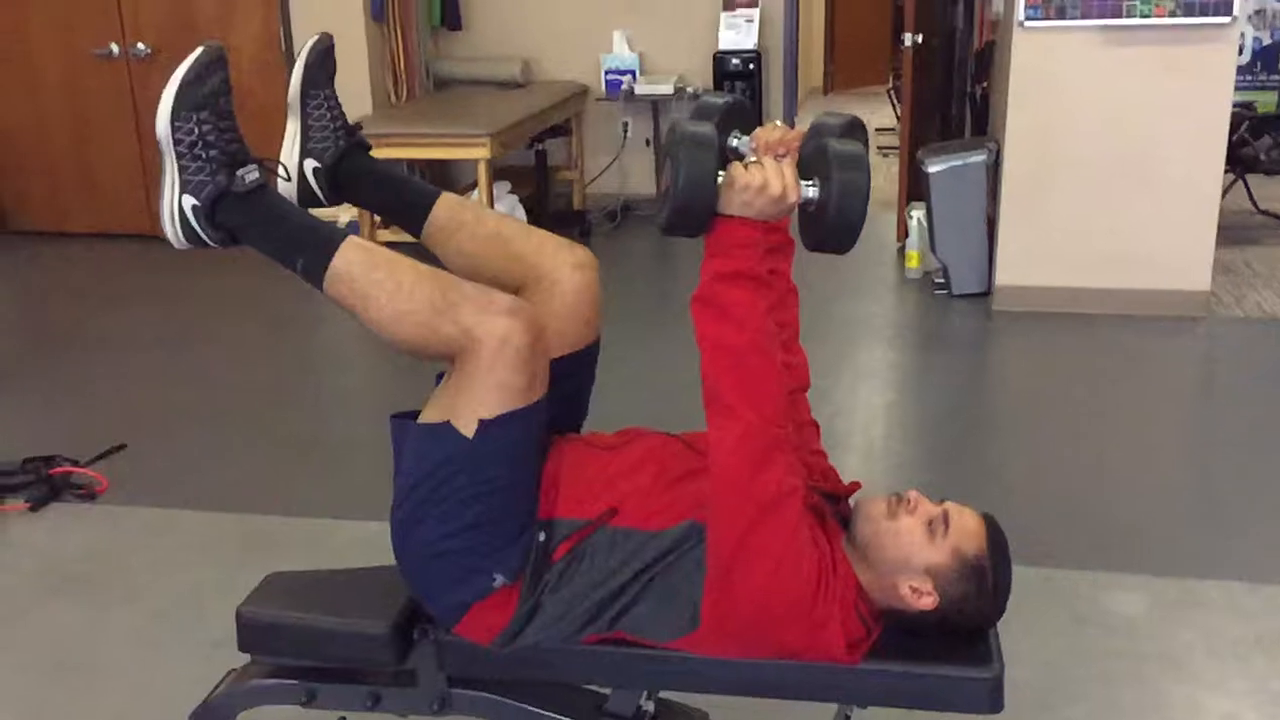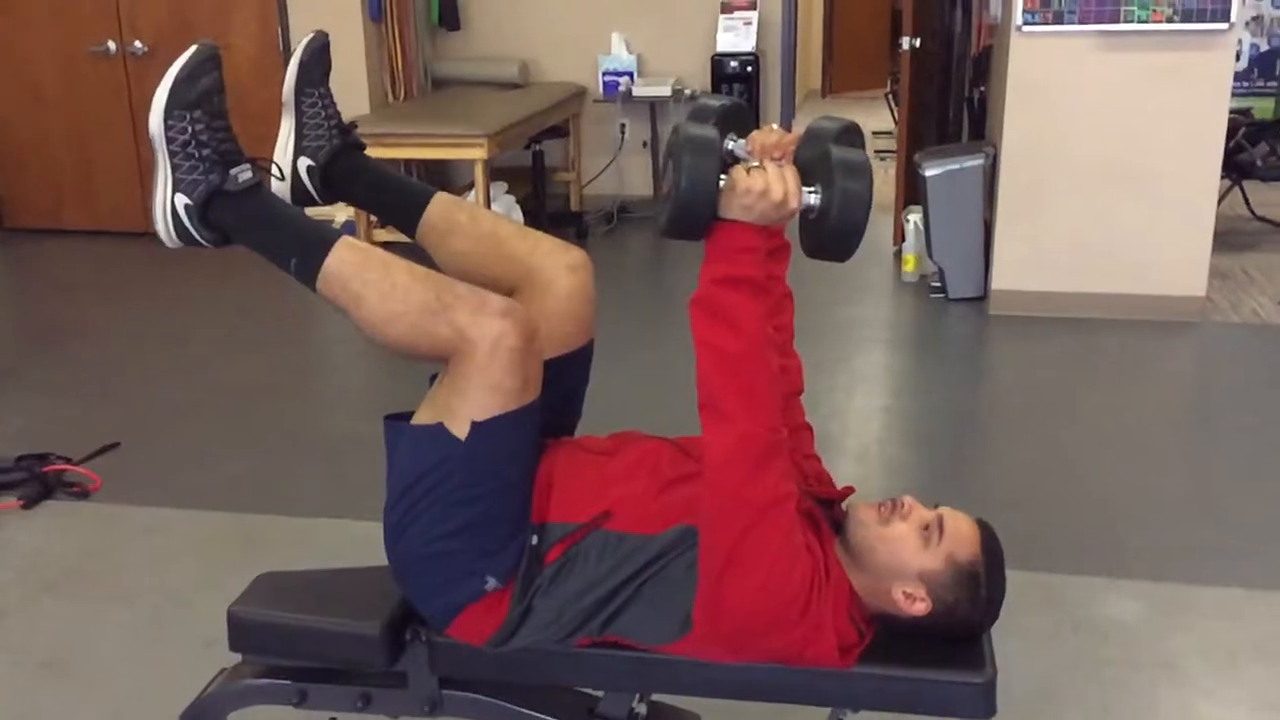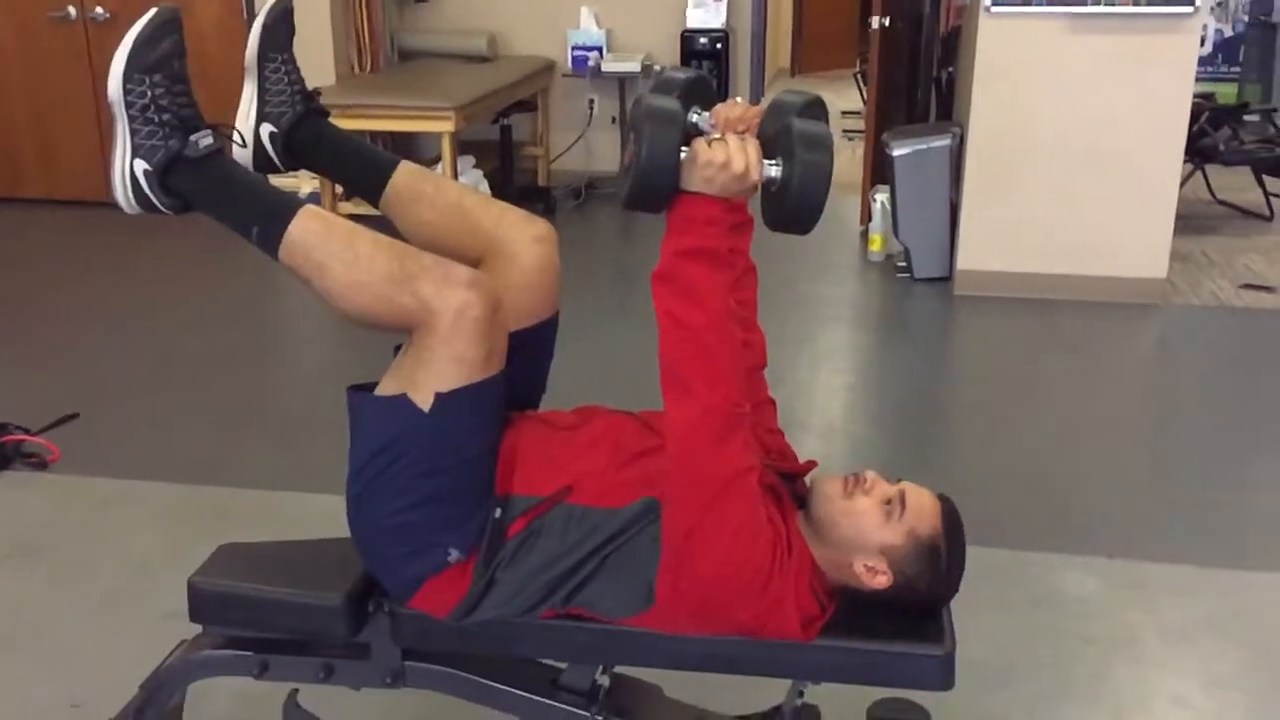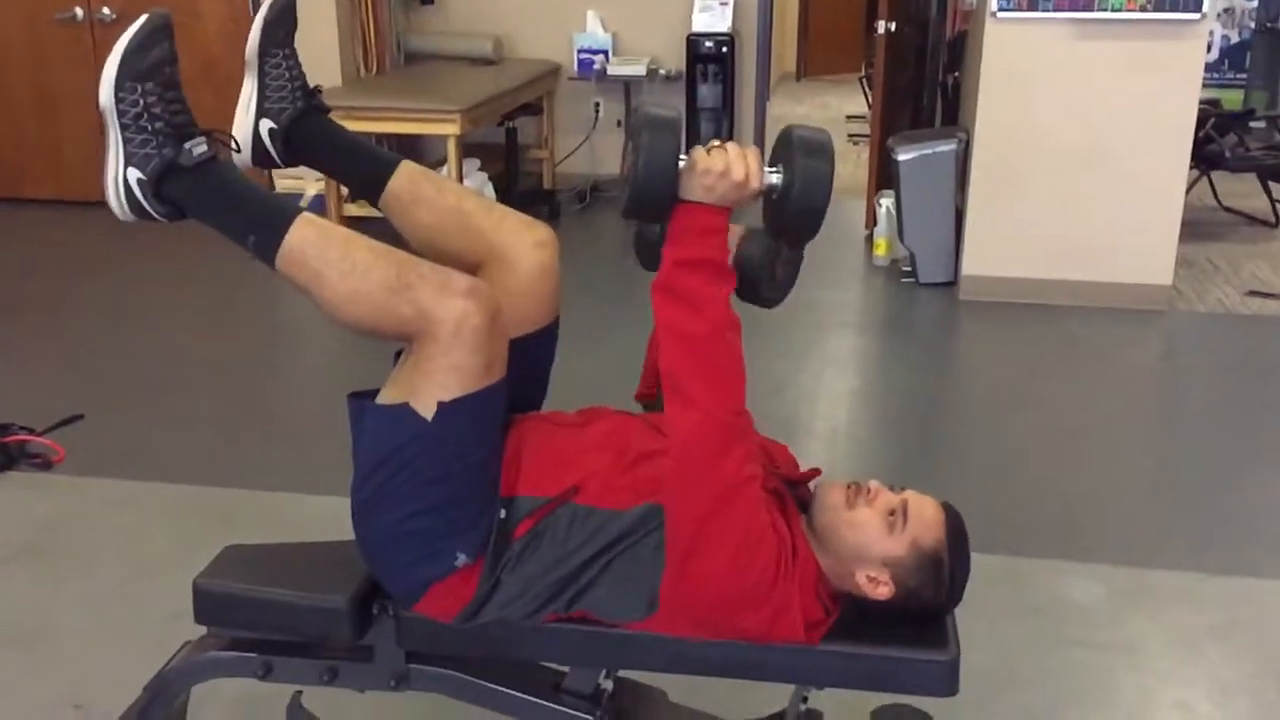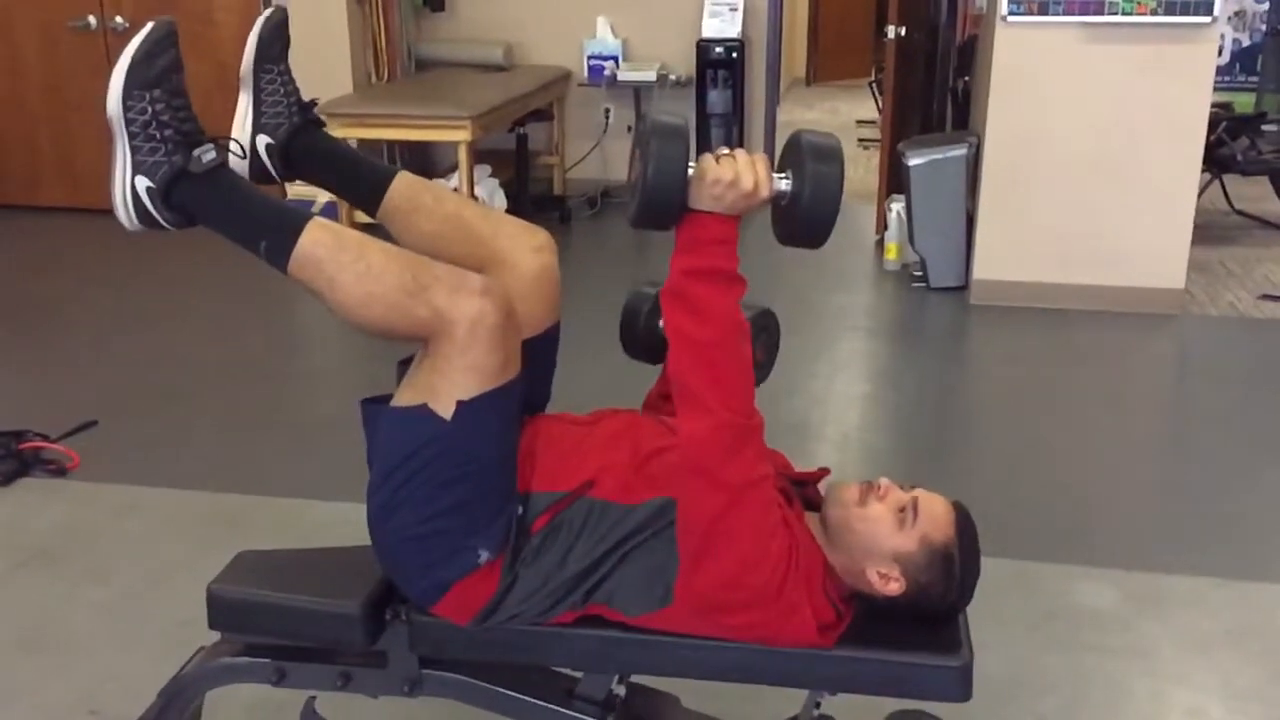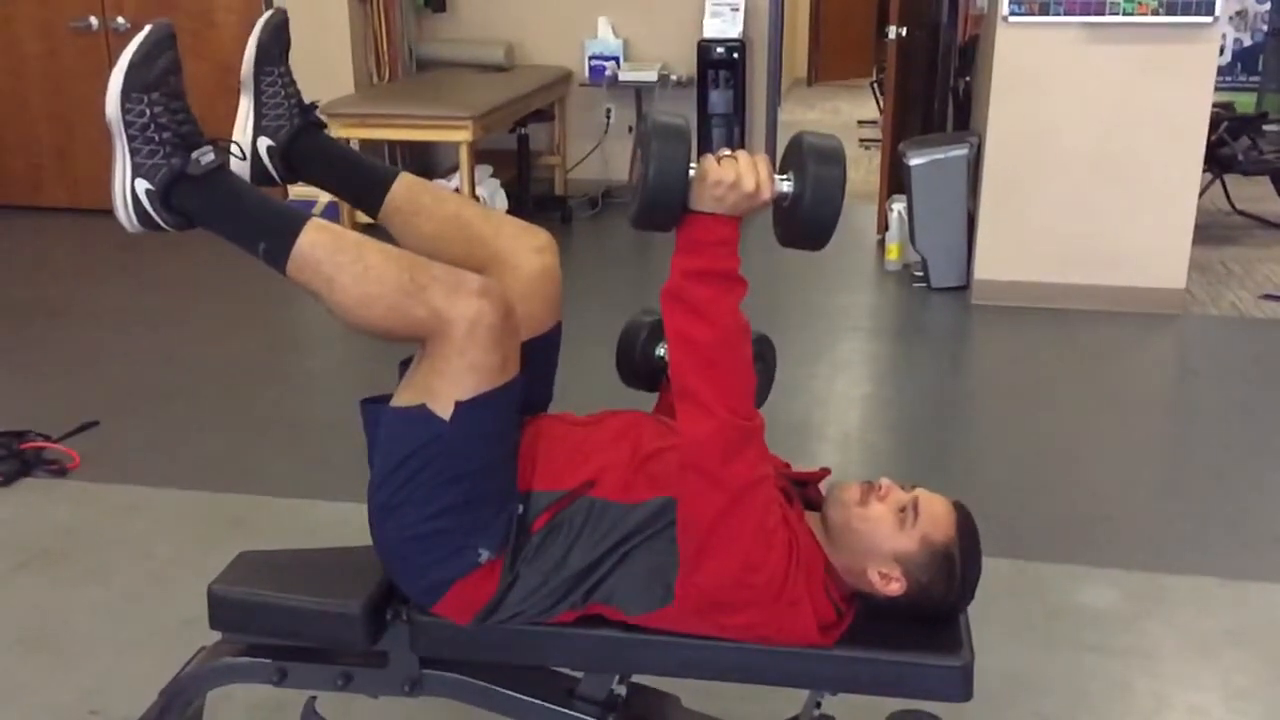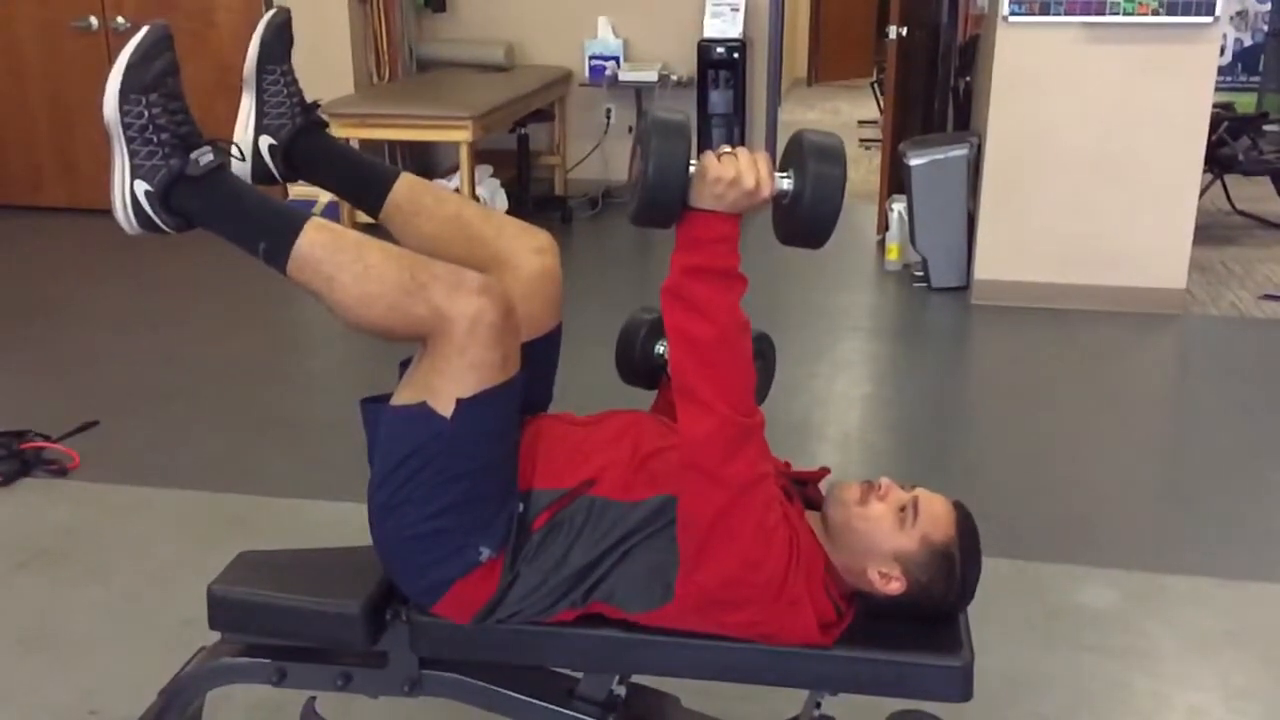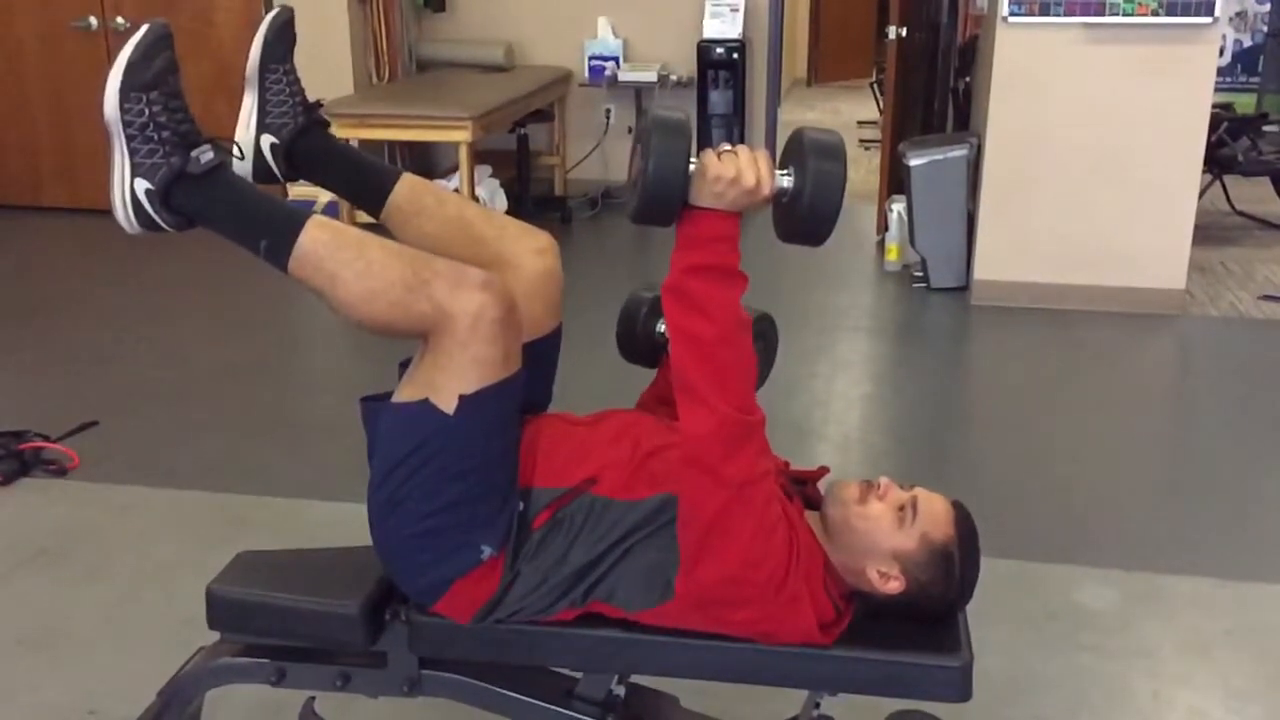
dt=0.5s
person 1, frame 1
left shoulder: (796, 602)
right shoulder: (818, 504)
left elbow: (748, 425)
right elbow: (776, 400)
left wrist: (741, 227)
right wrist: (766, 222)
left hip: (490, 576)
right hip: (537, 497)
left knee: (500, 325)
right knee: (565, 274)
left ankle: (229, 200)
right ankle: (333, 166)
person 1, frame 2
left shoulder: (789, 605)
right shoulder: (811, 511)
left elbow: (743, 429)
right elbow: (769, 398)
left wrist: (743, 234)
right wrist: (762, 229)
left hip: (482, 578)
right hip: (534, 494)
left knee: (495, 328)
right knee: (561, 275)
left ankle: (222, 200)
right ankle: (328, 166)
person 1, frame 3
left shoulder: (752, 578)
right shoulder: (777, 487)
left elbow: (706, 404)
right elbow: (733, 374)
left wrist: (705, 205)
right wrist: (727, 203)
left hip: (444, 550)
right hip: (495, 466)
left knee: (459, 298)
right knee: (526, 245)
left ankle: (181, 167)
right ankle: (289, 133)
person 1, frame 4
left shoulder: (757, 581)
right shoulder: (771, 491)
left elbow: (705, 417)
right elbow: (681, 398)
left wrist: (701, 219)
right wrist: (699, 256)
left hip: (451, 551)
right hip: (496, 469)
left knee: (457, 308)
right knee: (527, 252)
left ankle: (177, 173)
right ankle: (292, 128)
person 1, frame 5
left shoulder: (769, 580)
right shoulder: (782, 502)
left elbow: (717, 426)
right elbow: (687, 429)
left wrist: (712, 225)
right wrist: (690, 349)
left hip: (464, 554)
right hip: (505, 476)
left knee: (474, 306)
right knee: (524, 256)
left ankle: (185, 182)
right ankle: (285, 141)
person 1, frame 6
left shoulder: (769, 579)
right shoulder: (782, 507)
left elbow: (718, 426)
right elbow: (703, 433)
left wrist: (711, 227)
left hip: (463, 552)
right hip: (510, 474)
left knee: (470, 308)
right knee: (526, 258)
left ankle: (183, 183)
right ankle: (289, 144)
person 1, frame 7
left shoulder: (769, 579)
right shoulder: (781, 505)
left elbow: (719, 422)
right elbow: (691, 432)
left wrist: (711, 222)
right wrist: (691, 352)
left hip: (463, 554)
right hip: (508, 478)
left knee: (471, 304)
right knee: (527, 257)
left ankle: (182, 184)
right ankle: (286, 143)
person 1, frame 8
left shoulder: (769, 577)
right shoulder: (779, 509)
left elbow: (720, 421)
right elbow: (676, 428)
left wrist: (712, 222)
right wrist: (687, 348)
left hip: (462, 550)
right hip: (508, 479)
left knee: (473, 302)
right knee: (528, 259)
left ankle: (182, 183)
right ankle: (292, 142)
